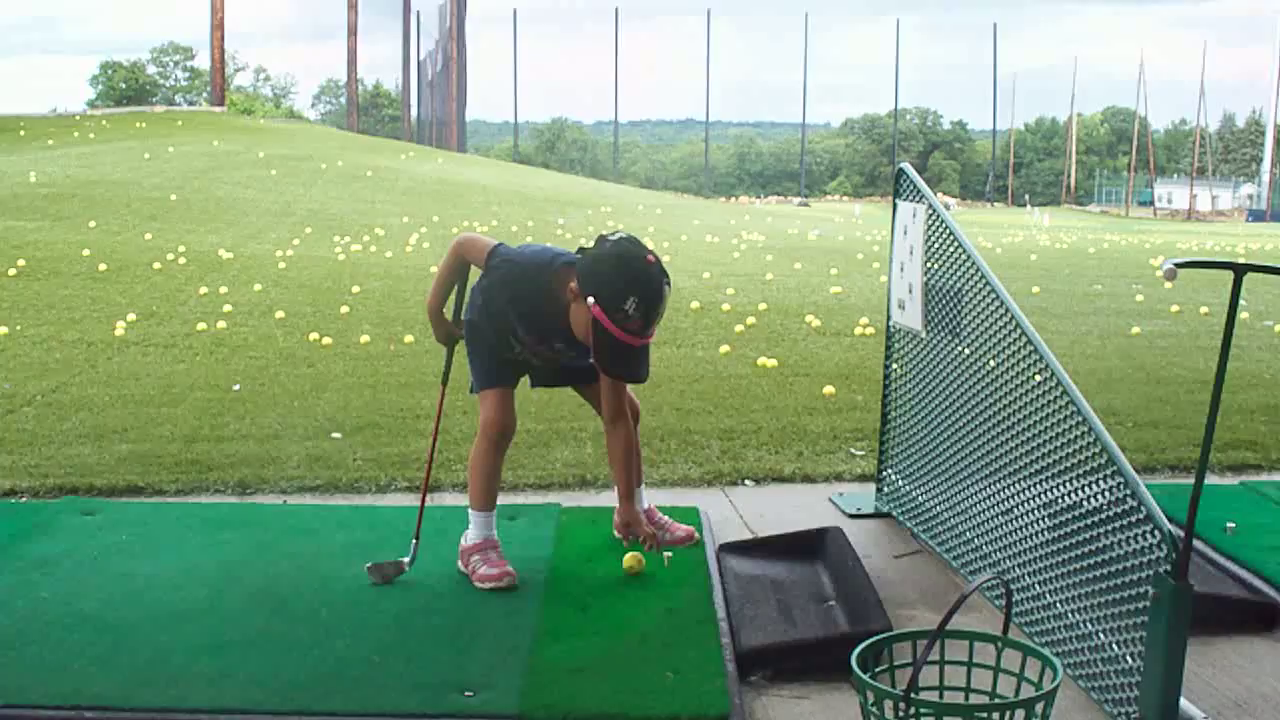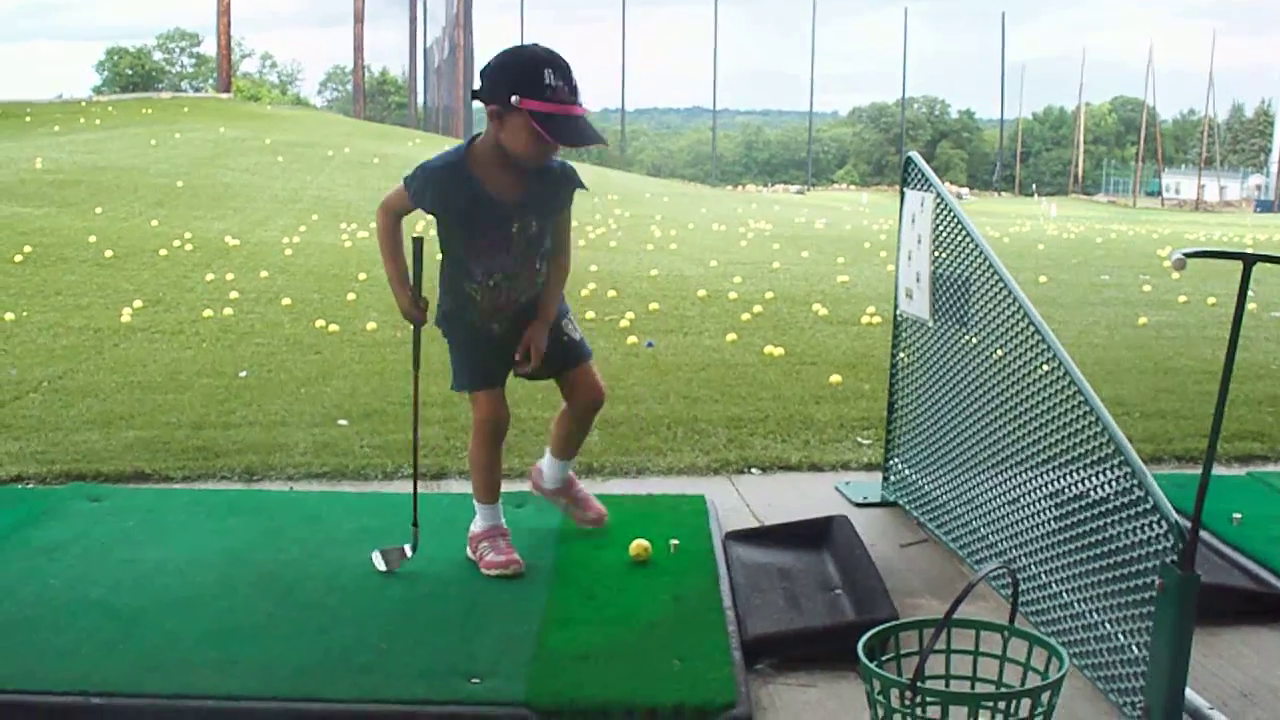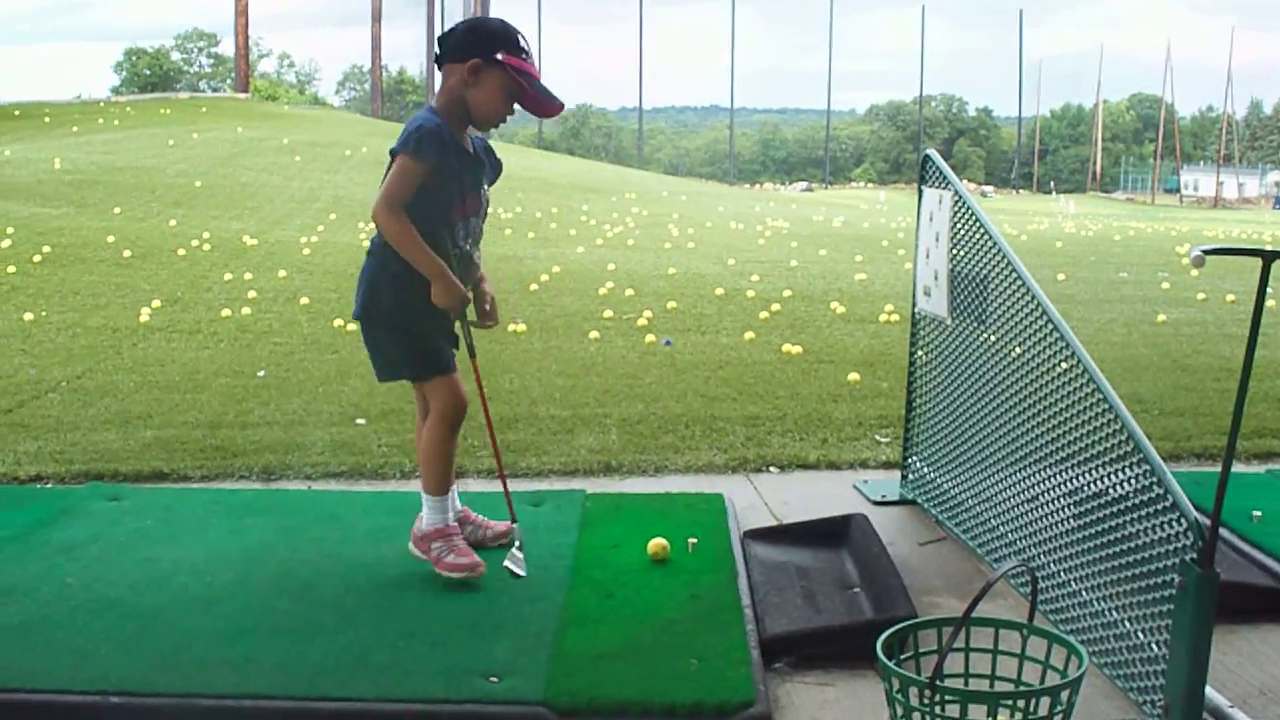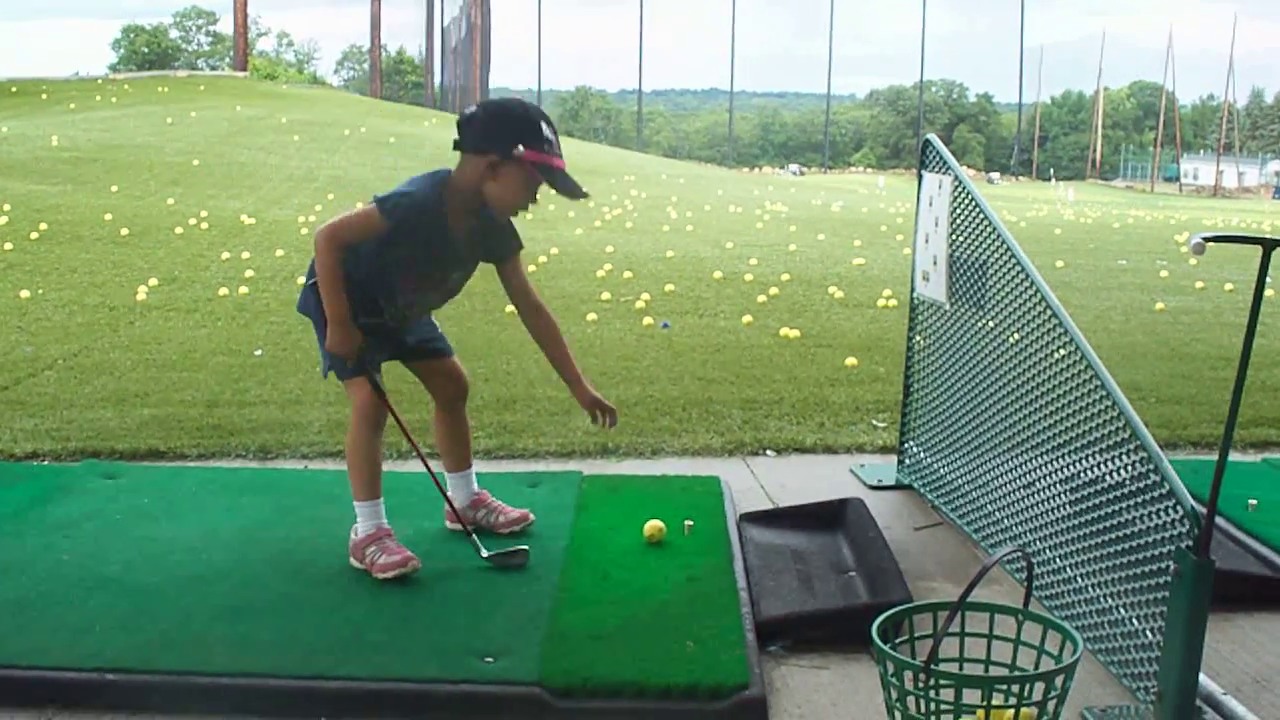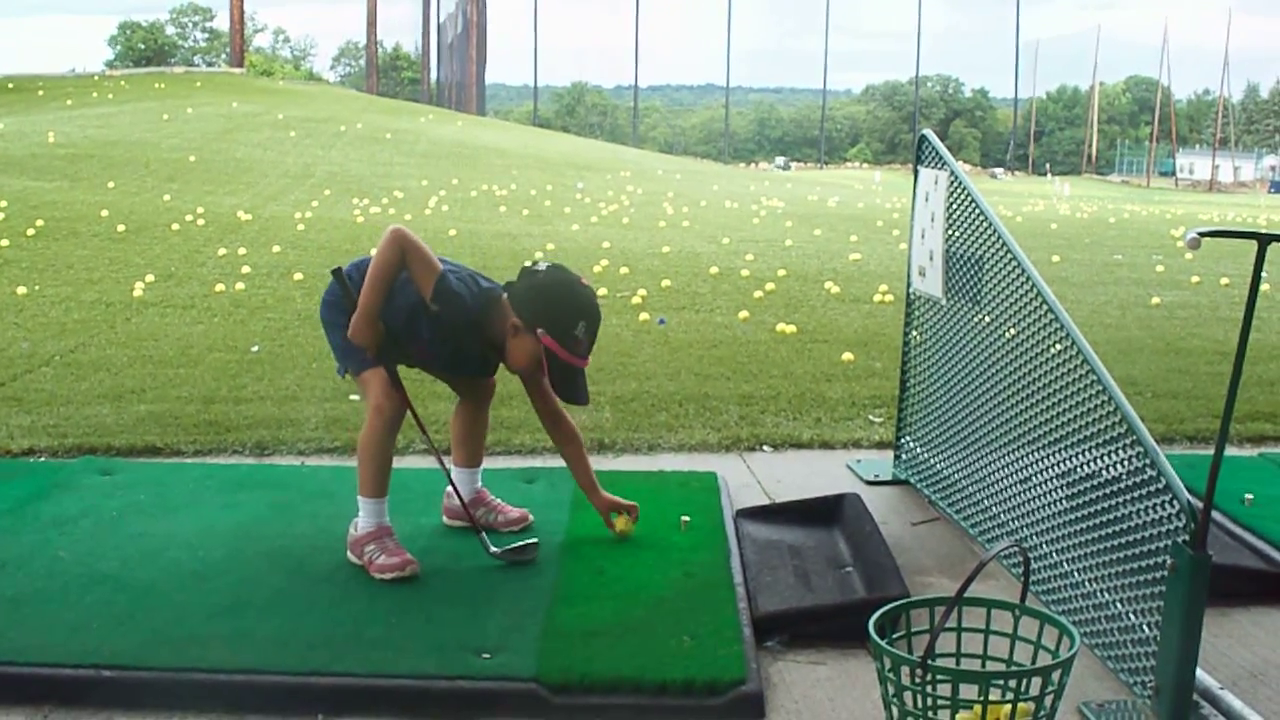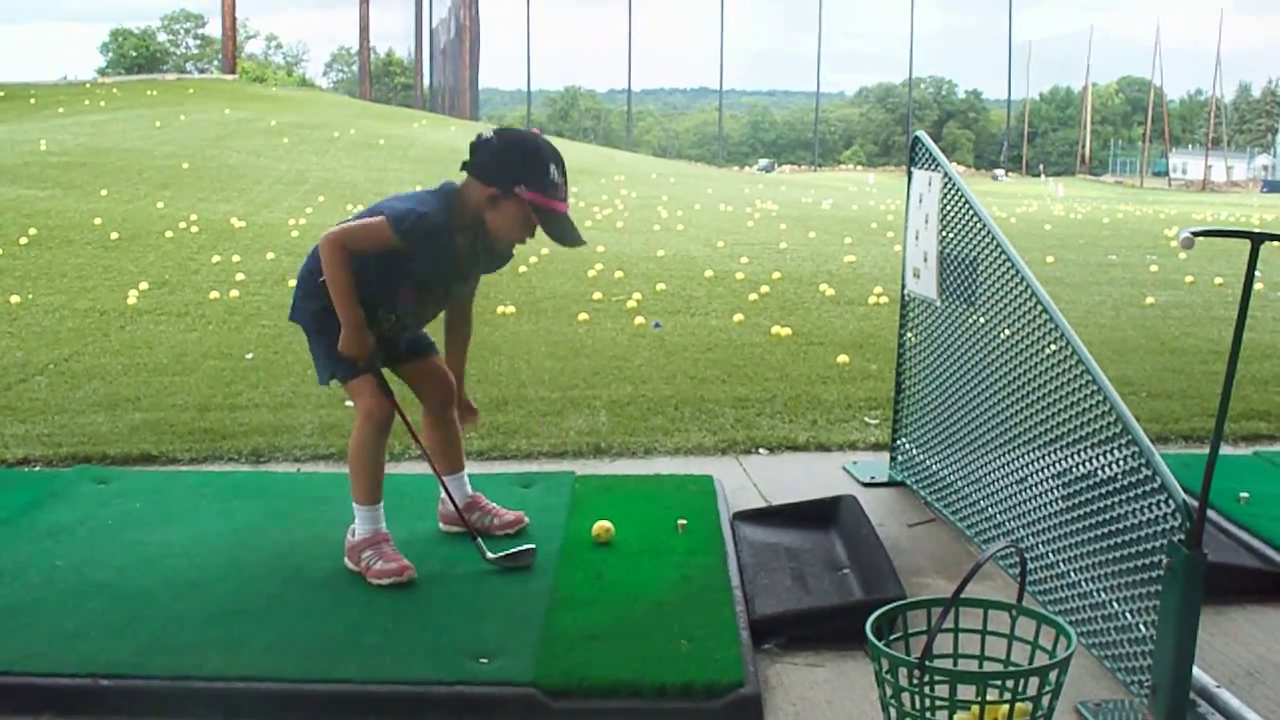
dt=0.7s
person 1, frame 1
left shoulder: (612, 320)
right shoulder: (522, 272)
left elbow: (616, 420)
right elbow: (464, 243)
left wrist: (627, 504)
right wrist: (436, 311)
left hip: (561, 343)
right hip: (496, 332)
left knee: (626, 409)
right knee: (498, 422)
left ankle: (638, 508)
right ankle: (478, 540)
person 1, frame 2
left shoulder: (556, 181)
right shoulder: (443, 175)
left elbow: (559, 257)
right elbow: (389, 212)
left wrist: (543, 324)
right wrist: (402, 290)
left hip: (538, 307)
right hip: (470, 316)
left knee: (588, 392)
right knee: (491, 415)
left ankle: (554, 475)
right ankle: (486, 526)
person 1, frame 3
left shoulder: (473, 149)
right shoulder: (428, 133)
right elbow: (386, 210)
left wrist: (479, 282)
right wrist: (441, 279)
left hip: (431, 300)
right hip: (399, 296)
left knee: (444, 406)
right knee: (448, 401)
left ankle: (447, 513)
right ankle: (435, 527)
person 1, frame 4
left shoulder: (492, 229)
right shoulder: (417, 204)
left elbow: (531, 308)
right elbow: (328, 237)
left wrist: (579, 385)
right wrist: (338, 323)
left hip: (401, 308)
right hip: (346, 302)
left knee: (452, 382)
right knee: (368, 402)
left ankle: (465, 500)
right ankle: (368, 533)
person 1, frame 5
left shoulder: (517, 340)
right shoulder: (461, 304)
left elbow: (557, 422)
right elbow: (397, 237)
left wrist: (595, 494)
right wrist: (366, 317)
left hip: (406, 314)
right hip: (355, 306)
left knee: (479, 387)
right knee: (387, 400)
left ankle: (465, 496)
right ankle: (368, 530)
person 1, frame 6
left shoulder: (481, 241)
right shoulder: (424, 221)
left elbow: (458, 312)
right elbow: (332, 242)
left wrist: (459, 388)
right wrist: (353, 327)
left hip: (388, 313)
right hip: (330, 299)
left knee: (439, 389)
right knee: (376, 404)
left ankle: (459, 502)
right ankle: (365, 535)
